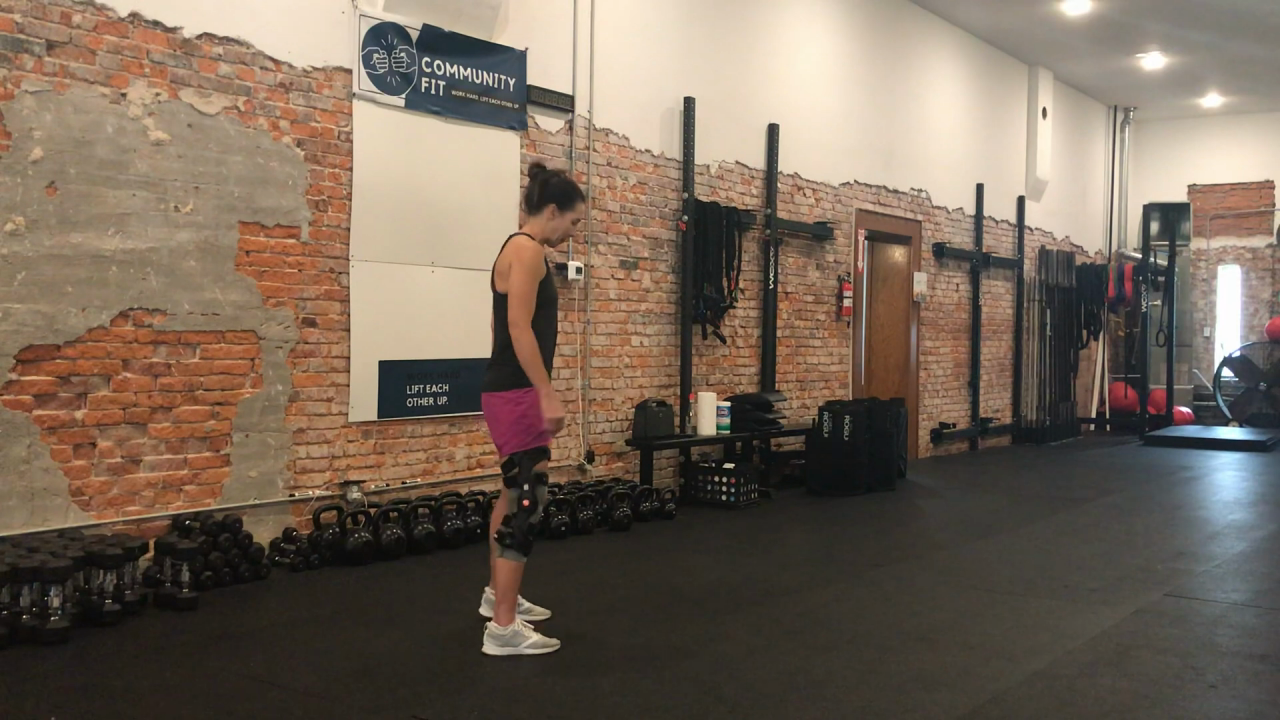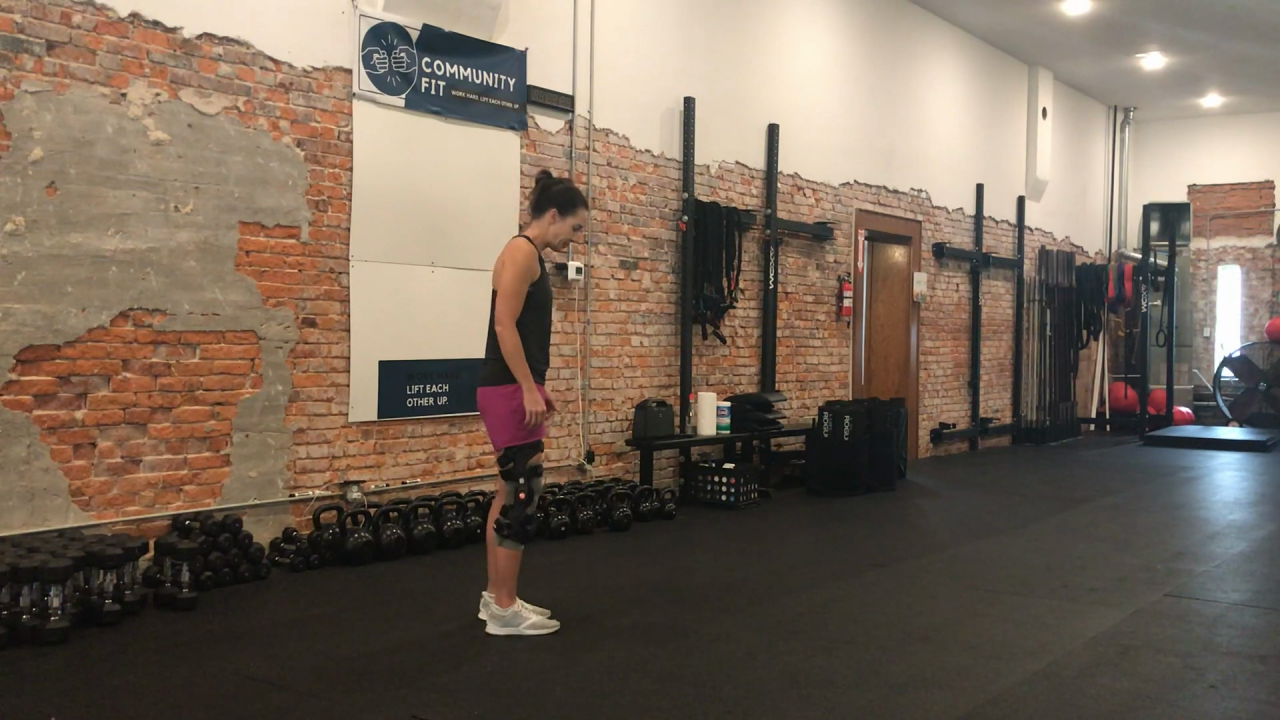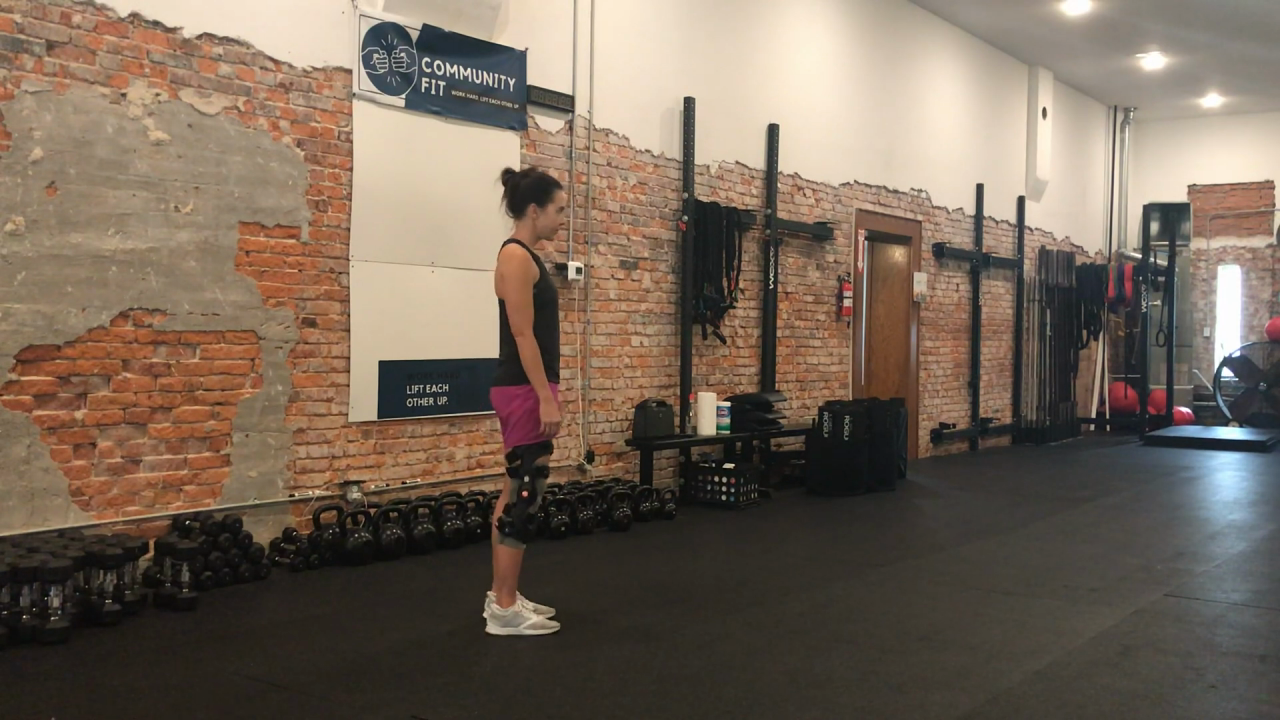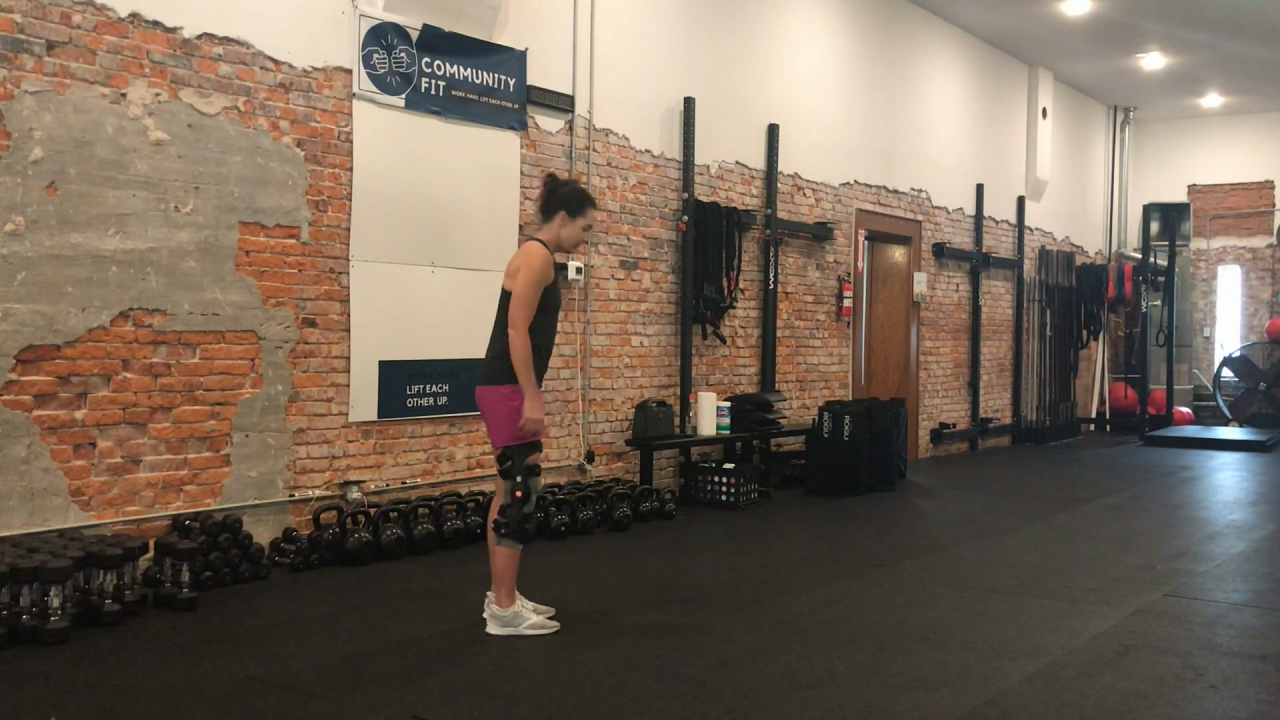
dt=0.7s
person 1, frame 1
left shoulder: (518, 250)
right shoulder: (528, 250)
right elbow: (521, 329)
right wrist: (549, 396)
left hip: (509, 390)
right hip: (518, 394)
left knee: (514, 493)
right knee: (527, 503)
left ankle: (498, 593)
right ankle: (503, 629)
person 1, frame 2
left shoulder: (530, 255)
right shoulder: (523, 252)
right elbow: (504, 325)
left wrist: (537, 385)
right wrist: (529, 389)
left hip: (513, 387)
right hip: (510, 389)
left knee: (511, 493)
right knee: (522, 495)
left ankle: (496, 597)
right ankle: (504, 610)
person 1, frame 3
left shoulder: (526, 256)
right shoulder: (517, 257)
right elbow: (523, 335)
left wrist: (549, 390)
right wrist: (546, 399)
left hip: (527, 388)
right hip: (525, 391)
left knee: (517, 493)
right knee: (525, 495)
left ankle: (503, 596)
right ankle: (505, 610)
person 1, frame 4
left shoulder: (537, 255)
right shoulder: (537, 255)
right elbow: (517, 330)
right wrist: (531, 397)
left hip: (510, 387)
right hip: (509, 389)
left knee: (513, 491)
right knee: (520, 493)
left ankle: (502, 597)
right ankle: (504, 610)
